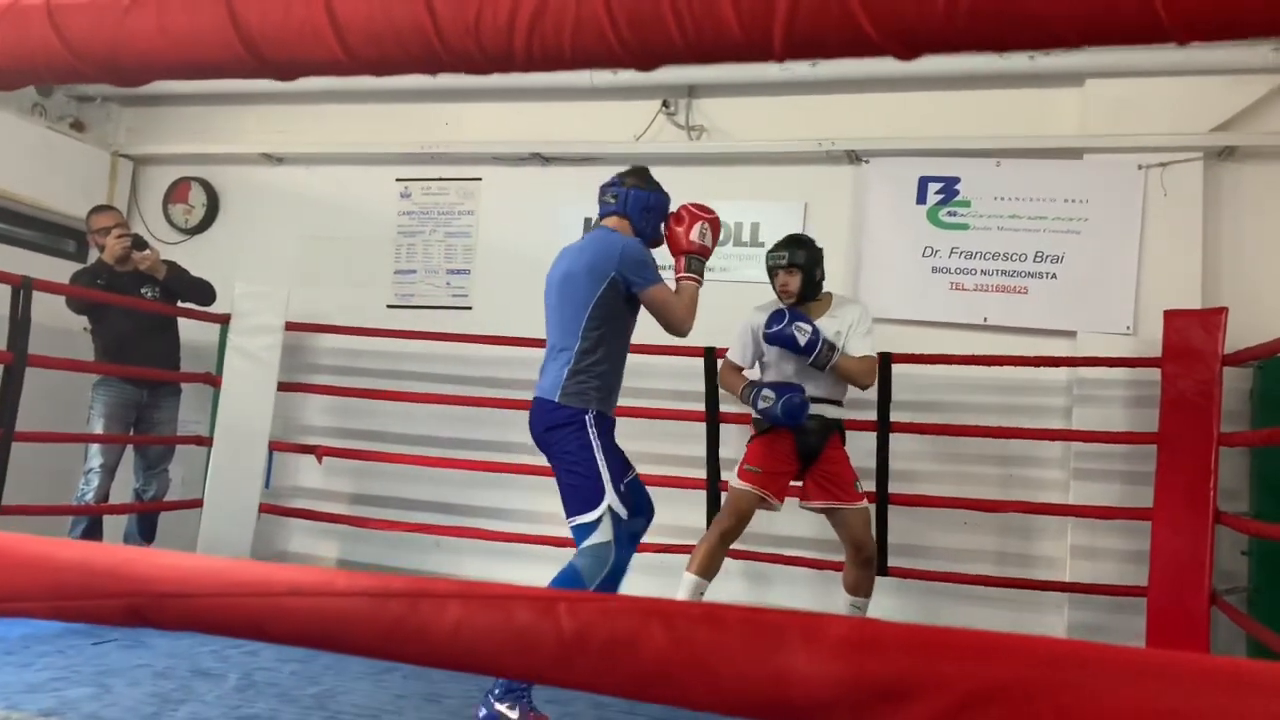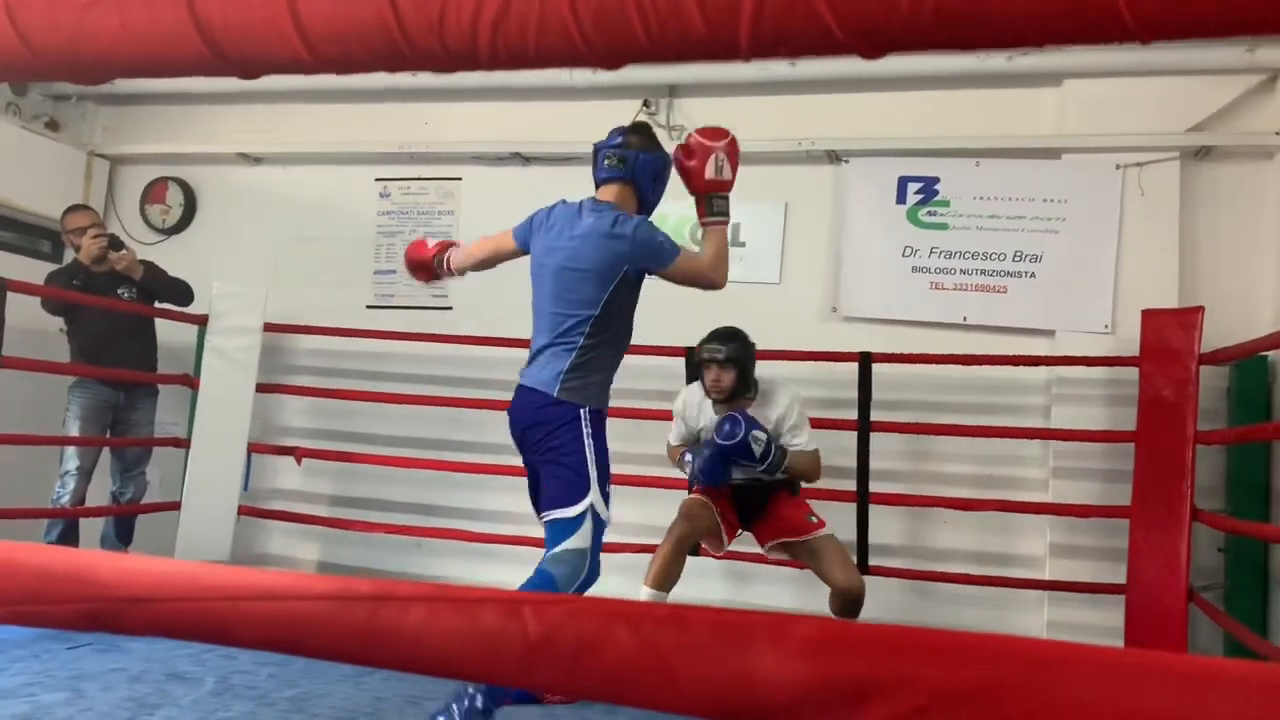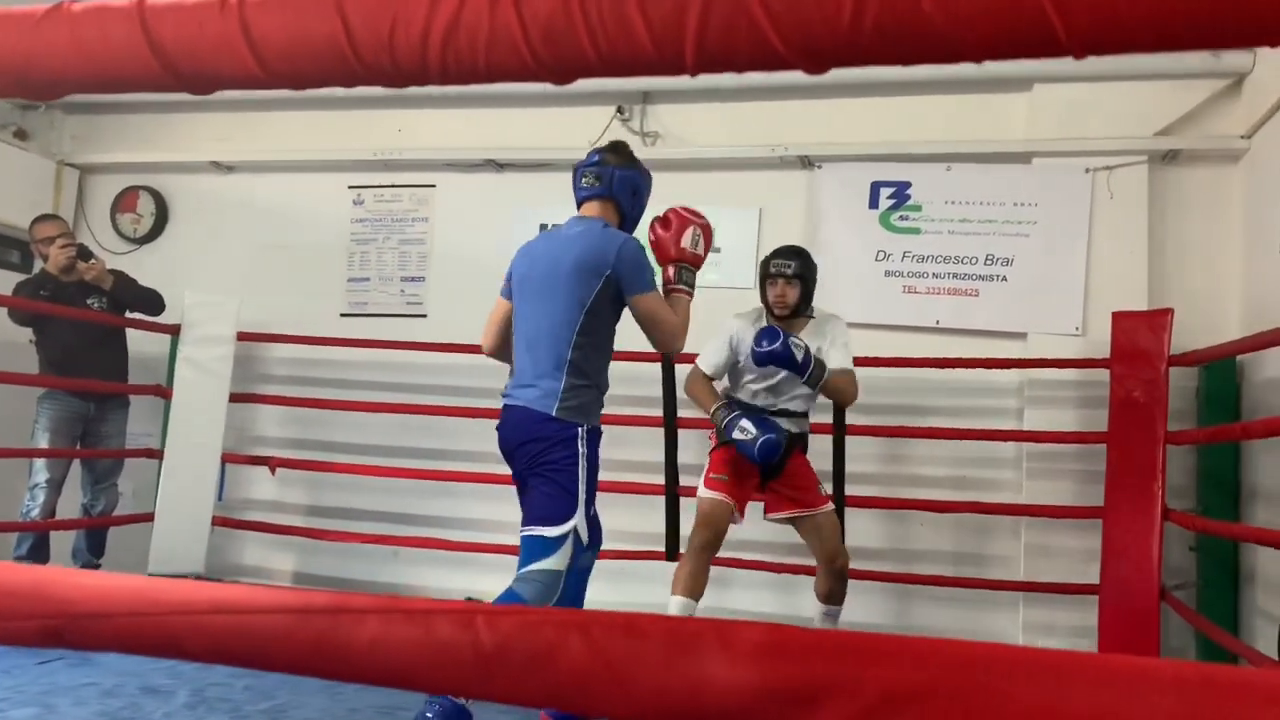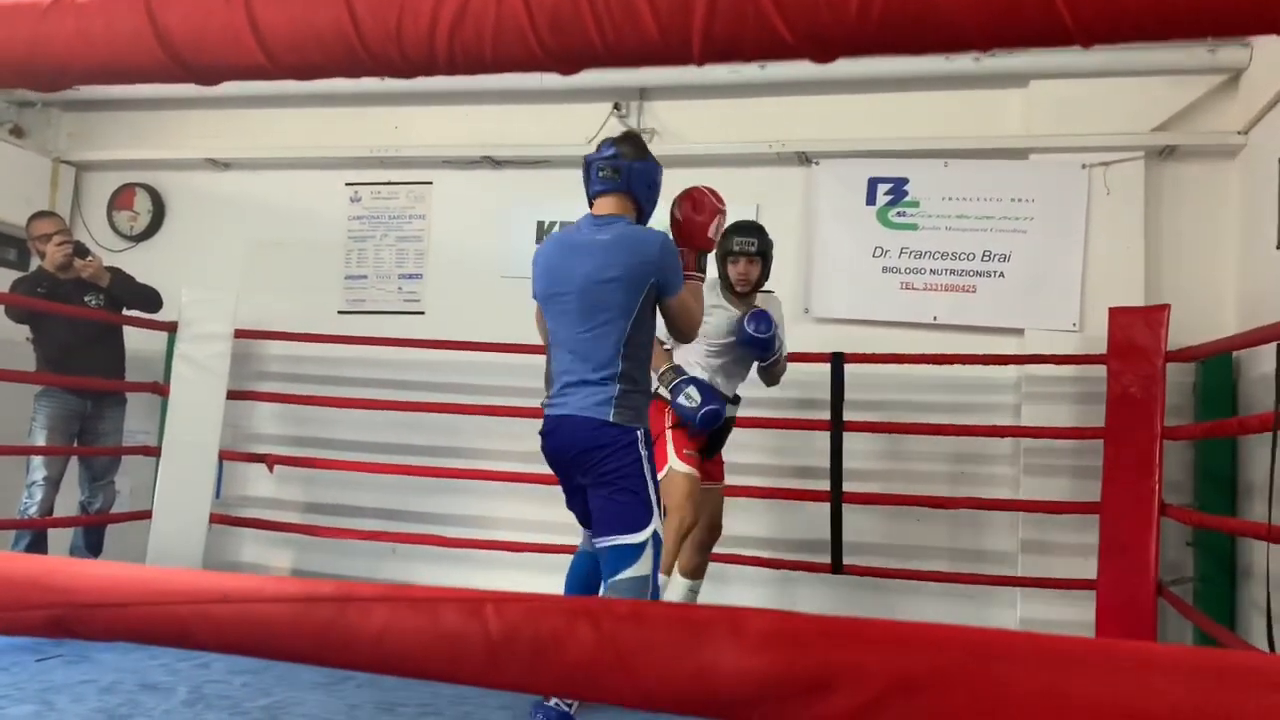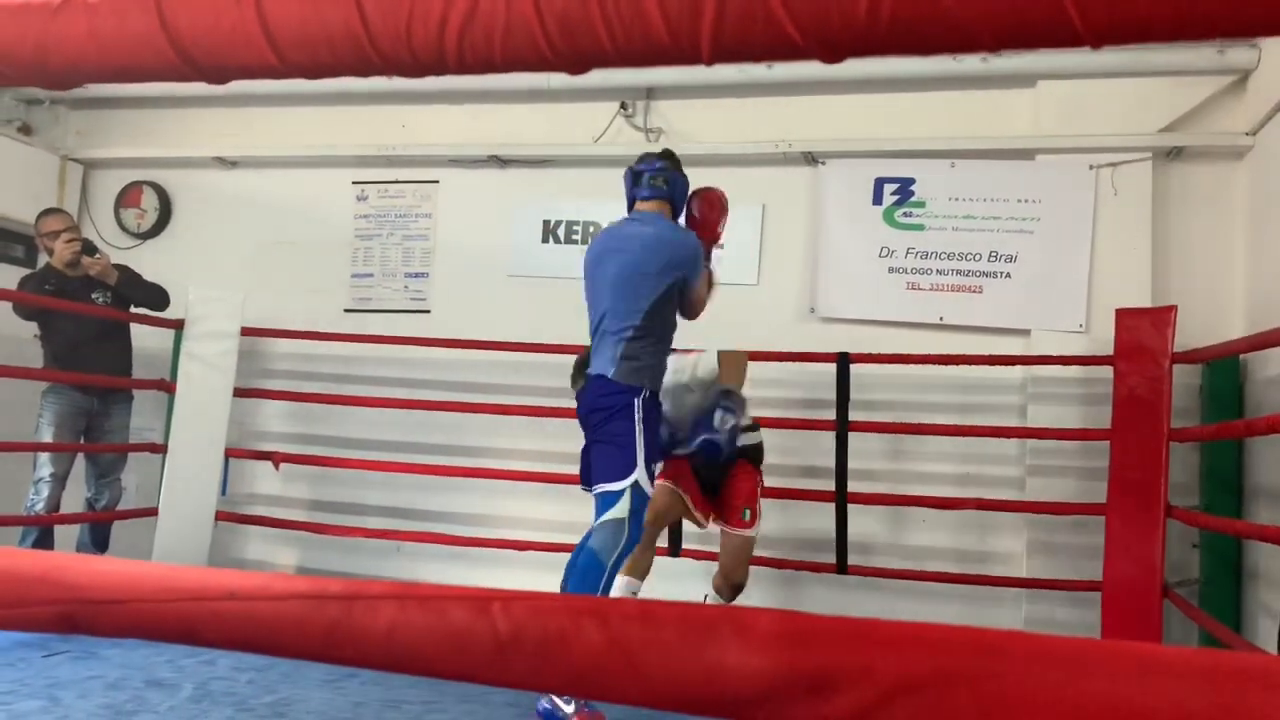
dt=0.5s
person 1, frame 1
left shoulder: (573, 253)
right shoulder: (626, 250)
right elbow: (679, 320)
right wrist: (692, 261)
left hip: (564, 411)
right hip: (575, 415)
left knee: (635, 511)
right knee: (602, 548)
person 1, frame 2
left shoulder: (549, 220)
right shoulder: (631, 234)
left elbow: (477, 256)
right elbow: (712, 274)
left wrist: (443, 259)
right wrist: (716, 203)
left hip: (533, 402)
right hip: (569, 411)
left knee: (572, 546)
right knee: (572, 562)
person 1, frame 3
left shoulder: (533, 250)
right shoulder: (619, 247)
left elbow: (495, 340)
right elbow: (668, 338)
right wrist: (680, 274)
left hip: (518, 419)
right hip: (561, 426)
left knee: (576, 547)
right knee: (541, 580)
person 1, frame 4
left shoulder: (550, 249)
right shoulder: (653, 247)
right elbow: (687, 328)
right wrist: (694, 258)
left hip: (558, 426)
right hip: (614, 431)
left knee: (602, 541)
right knee: (631, 584)
person 1, frame 5
left shoulder: (600, 244)
right shoulder: (682, 244)
right elbow: (694, 308)
right wrist: (706, 242)
left hip: (596, 393)
right hip: (625, 395)
left knee: (611, 523)
right knee: (618, 530)
person 2, frame 1
left shoulder: (163, 270)
right shoulder: (89, 277)
left elbow: (207, 295)
right elbow: (76, 304)
left wrist: (161, 272)
right wrist: (106, 262)
left hip: (163, 391)
right hip: (114, 387)
left knee: (154, 481)
right knee: (97, 474)
person 2, frame 2
left shoulder: (141, 270)
right shoulder: (65, 278)
left elbow: (184, 295)
right elbow: (51, 305)
left wrist: (138, 273)
right wrist: (83, 262)
left hip: (139, 391)
right hip: (91, 389)
left knee: (131, 483)
right knee: (74, 476)
left ankle: (114, 555)
person 2, frame 3
left shoulder: (110, 279)
right shoulder: (34, 288)
left elbow: (156, 304)
right elbow: (19, 315)
left wrist: (109, 282)
right wrist: (51, 271)
left hip: (110, 403)
right hip: (60, 400)
left knee: (102, 495)
right knee: (43, 489)
left ankle: (86, 568)
person 2, frame 4
left shoulder: (108, 276)
right shoulder: (31, 285)
left elbow: (153, 302)
right elbow: (15, 313)
left wrist: (105, 280)
right wrist: (47, 269)
left hip: (107, 401)
right hip: (57, 398)
left knee: (99, 493)
right knee: (41, 487)
person 2, frame 5
left shoulder: (116, 274)
right shoulder: (40, 282)
left elbow: (160, 300)
right elbow: (23, 310)
left wrist: (113, 278)
right wrist: (56, 266)
left hip: (114, 398)
right hip: (64, 394)
left knee: (106, 490)
right knee: (47, 484)
person 3, frame 1
left shoulder: (852, 314)
right shoulder: (765, 319)
left elbow: (867, 377)
right elbow: (728, 374)
left wrist: (818, 347)
right wrist: (758, 395)
left hip: (826, 435)
right hip: (775, 429)
left knee: (862, 546)
right knee: (731, 518)
person 3, frame 2
left shoulder: (781, 401)
right shoulder: (690, 399)
left elbow: (812, 469)
right elbow: (676, 448)
left wrist: (770, 454)
right wrist: (693, 461)
left hip: (776, 492)
right hip: (722, 489)
left knee: (850, 586)
right knee: (685, 526)
person 3, frame 3
left shoulder: (831, 329)
right shoulder: (743, 326)
left elbow: (847, 395)
right elbow: (695, 380)
left wrist: (806, 362)
right wrist: (729, 418)
left hip: (786, 450)
right hip: (736, 441)
left knee: (835, 557)
right knee: (706, 534)
person 3, frame 4
left shoulder: (769, 308)
right shoulder: (699, 299)
left elbow: (772, 379)
right elbow: (655, 345)
left wrist: (770, 353)
right wrist: (676, 381)
left hip: (711, 426)
right hip: (676, 414)
left knee: (709, 529)
right knee: (685, 513)
left ankle: (682, 609)
person 3, frame 5
left shoulder: (671, 372)
left elbow: (734, 359)
left wrist: (727, 406)
left hip: (737, 459)
right hip: (688, 459)
left knee: (734, 575)
right knee: (649, 520)
